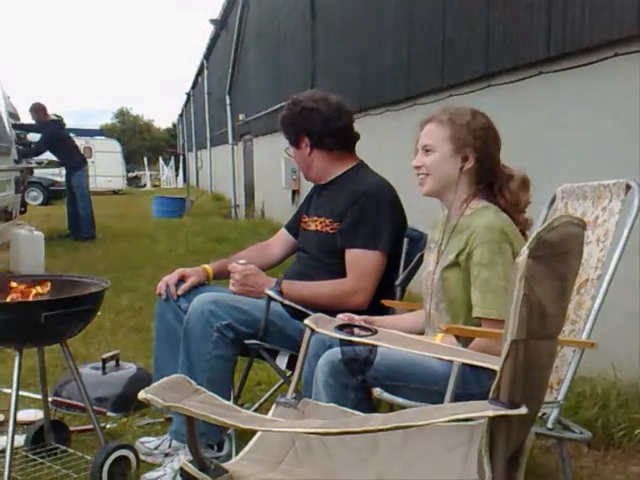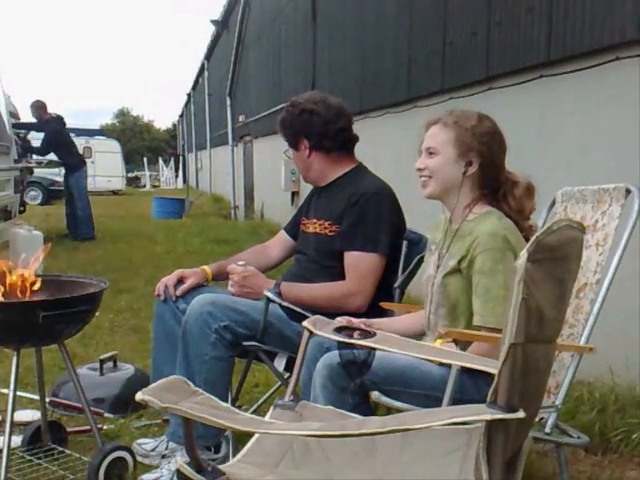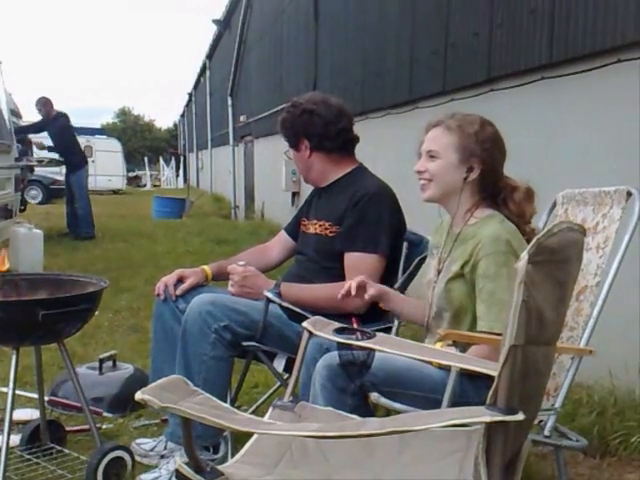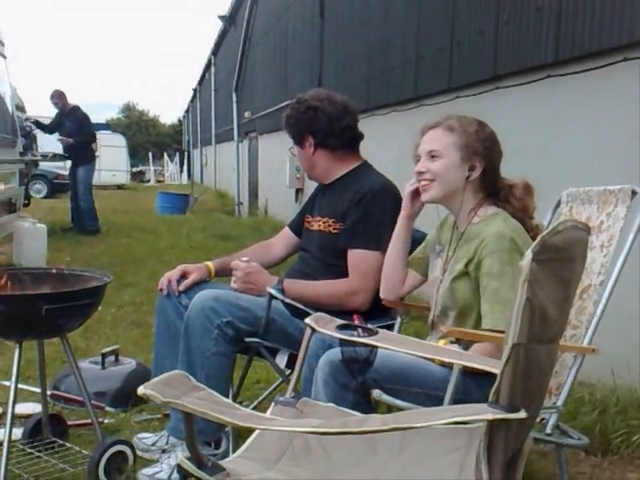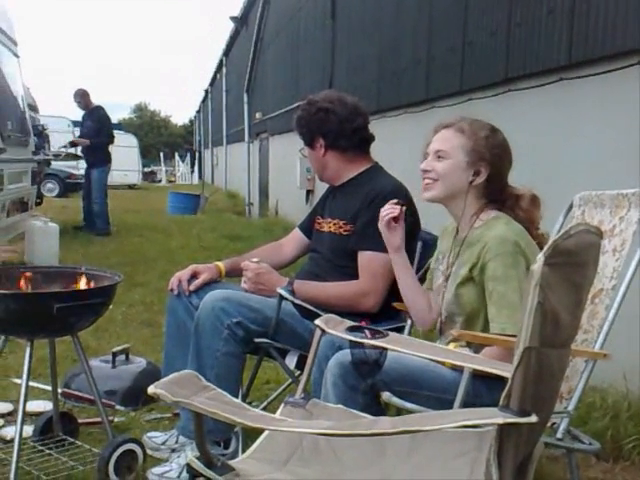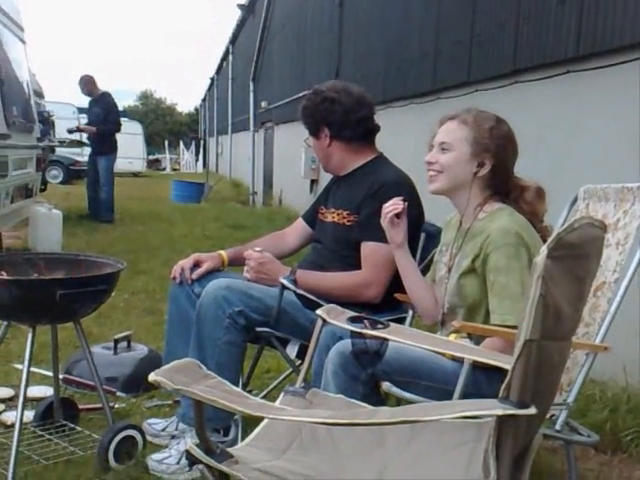
dt=0.4s
person 1, frame 1
left shoulder: (370, 194)
right shoulder: (321, 192)
left elbow: (357, 293)
right elbow: (274, 247)
left wrist: (271, 287)
right wrist: (208, 269)
right hip: (293, 305)
left knee: (210, 311)
right knee: (177, 296)
left ankle: (203, 443)
right ankle: (182, 422)
person 1, frame 2
left shoulder: (369, 196)
right shoulder: (320, 194)
left elbow: (356, 296)
right elbow: (273, 249)
left wrist: (270, 289)
right wrist: (207, 270)
right hip: (290, 307)
left knee: (208, 313)
right knee: (175, 297)
left ankle: (199, 445)
right ankle: (179, 426)
person 1, frame 3
left shoulder: (370, 197)
right shoulder: (321, 195)
left elbow: (356, 297)
right elbow: (272, 250)
left wrist: (270, 289)
right wrist: (206, 271)
right hip: (290, 308)
left knee: (207, 312)
right knee: (174, 298)
left ankle: (198, 445)
right ankle: (176, 426)
person 1, frame 4
left shoulder: (373, 194)
right shoulder: (325, 191)
left elbow: (359, 294)
right elbow: (276, 246)
left wrist: (274, 286)
right wrist: (210, 267)
right hip: (295, 304)
left knee: (211, 308)
right knee: (177, 294)
left ankle: (200, 441)
right ankle: (179, 422)
person 1, frame 5
left shoulder: (383, 195)
right shoulder: (336, 193)
left elbow: (369, 296)
right elbow: (286, 247)
left wrist: (284, 287)
right wrist: (220, 267)
right hip: (304, 305)
left knee: (221, 308)
right knee: (190, 293)
left ankle: (210, 441)
right ankle: (189, 422)
person 1, frame 6
left shoulder: (388, 187)
right shoulder: (340, 183)
left elbow: (371, 286)
right elbow: (290, 237)
left wrist: (286, 276)
right wrist: (223, 256)
right hip: (306, 294)
left knee: (223, 297)
right knee: (190, 281)
left ankle: (210, 428)
right ankle: (188, 408)
person 2, frame 1
left shoulder: (488, 230)
right shoulder: (447, 223)
left elbow: (494, 343)
left wrist: (410, 350)
right wrist: (373, 322)
left hip: (479, 372)
right hip: (443, 356)
left knee: (338, 364)
right knee: (324, 342)
person 2, frame 2
left shoulder: (491, 235)
right shoulder: (446, 228)
left elbow: (492, 349)
left wrist: (415, 355)
right wrist: (371, 325)
left hip: (478, 378)
right hip: (443, 361)
left knee: (336, 367)
right knee: (322, 346)
person 2, frame 3
left shoulder: (494, 239)
right shoulder: (446, 229)
left elbow: (494, 352)
left wrist: (415, 356)
right wrist: (385, 295)
left hip: (478, 381)
right hip: (443, 363)
left knee: (337, 368)
right knee: (323, 346)
person 2, frame 4
left shoulder: (498, 236)
right shoulder: (448, 227)
left elbow: (496, 350)
right elbow: (390, 290)
left wrist: (416, 354)
right wrist: (406, 218)
left hip: (481, 380)
right hip: (444, 360)
left knee: (338, 364)
right knee: (326, 342)
person 2, frame 5
left shoulder: (501, 239)
right shoulder: (452, 233)
left elbow: (506, 353)
right elbow: (426, 318)
left wrist: (430, 361)
right wrist: (396, 249)
left hip: (492, 383)
right hip: (455, 363)
left knee: (348, 366)
person 2, frame 6
left shoulder: (503, 232)
right shoulder: (456, 224)
left elbow: (507, 344)
right elbow: (433, 312)
left wrist: (441, 356)
right wrist: (399, 246)
left hip: (492, 375)
right hip: (457, 355)
left knee: (349, 356)
right knee: (335, 334)
person 3, frame 1
left shoulder: (52, 131)
right shoulder: (48, 124)
left elbow: (36, 151)
right elbow: (33, 128)
left wrist: (17, 151)
right wrist: (13, 125)
left hip: (77, 166)
right hip: (71, 166)
left knee: (82, 201)
right knee: (71, 201)
left ankle: (88, 233)
right ankle: (75, 231)
person 3, frame 2
left shoulder: (53, 128)
right shoulder: (48, 123)
left elbow: (43, 151)
right elbow: (31, 126)
left wrist: (22, 145)
right wrist: (12, 125)
left hip: (76, 167)
right hip: (70, 166)
left knee: (81, 201)
right knee: (70, 201)
left ankle: (87, 233)
right ankle: (73, 231)
person 3, frame 3
left shoulder: (62, 123)
right shoulder: (49, 121)
left elbow: (65, 148)
right elbow: (30, 128)
left wrist: (45, 147)
right wrist: (11, 131)
left hip: (78, 165)
right hip: (71, 165)
left knee: (81, 200)
right knee: (70, 200)
left ankle: (88, 232)
right ankle: (74, 230)
person 3, frame 4
left shoulder: (80, 116)
right shoulder: (60, 116)
left elbow: (92, 138)
right elbow: (49, 129)
left wrist: (72, 141)
right wrist: (35, 122)
left hip: (86, 161)
right hip: (74, 161)
left knee: (84, 195)
right knee: (74, 195)
left ankle: (92, 226)
right ankle: (78, 224)
person 3, frame 5
left shoulder: (101, 116)
right shoulder: (85, 116)
left elbow: (109, 139)
left wrist: (88, 143)
right wrist: (71, 144)
left hip: (101, 163)
right hip: (90, 162)
left knee: (98, 197)
right knee: (87, 195)
left ankle: (103, 228)
right ankle: (89, 224)
person 3, frame 6
left shoulder: (108, 102)
right shoulder: (92, 103)
left elbow: (116, 127)
left wrist: (95, 130)
right wrist: (79, 128)
left hip: (106, 151)
right hip: (94, 150)
left knee: (105, 185)
right knee: (91, 183)
left ankle: (107, 215)
right ankle: (94, 212)
